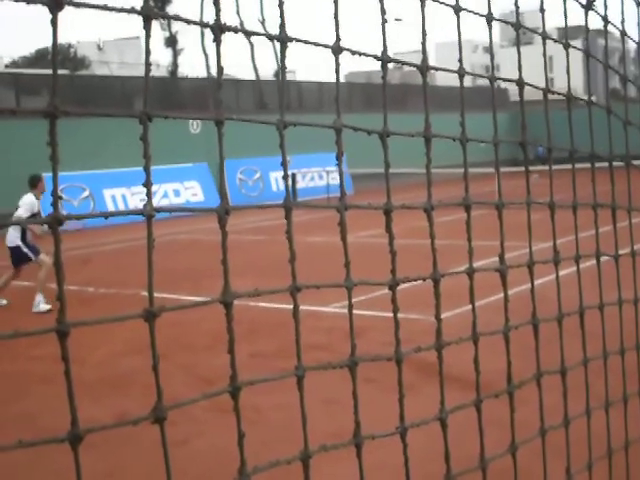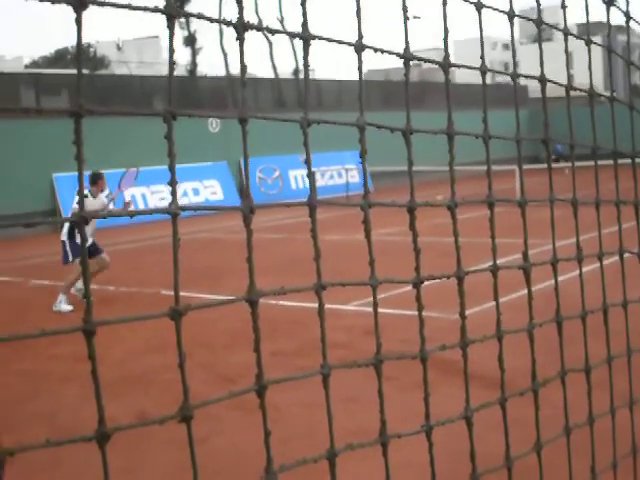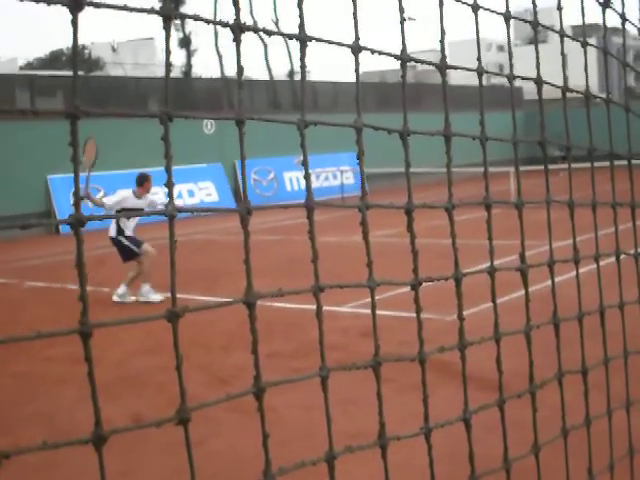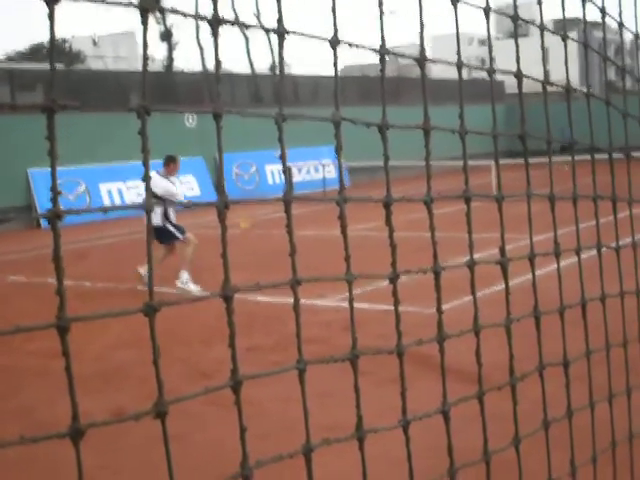
dt=0.3s
person 1, frame 1
left shoulder: (32, 200)
right shoulder: (30, 200)
right elbow: (17, 218)
right wrist: (34, 229)
left hip: (20, 240)
right hip: (18, 241)
left knee: (16, 272)
right knee: (46, 263)
right ankle: (38, 302)
person 1, frame 2
left shoulder: (102, 199)
right shoulder: (83, 196)
left wrist: (125, 207)
right wrist: (92, 212)
left hip: (87, 239)
right hip: (71, 238)
left knee: (105, 262)
right knee: (80, 268)
left ankle: (80, 285)
right ankle: (60, 301)
person 1, frame 3
left shoulder: (146, 198)
right shoulder: (124, 196)
left elbow: (158, 204)
right elbow: (102, 204)
right wrist: (90, 197)
left hip: (127, 235)
right hip: (119, 235)
left knee: (142, 264)
right knee: (150, 253)
left ankle: (121, 293)
right ankle: (146, 291)
person 1, frame 4
left shoulder: (153, 175)
right shoulder: (168, 186)
right elbow: (184, 203)
left hip: (157, 220)
right hip: (163, 221)
left knee: (171, 248)
right knee: (191, 241)
left ankle: (146, 270)
right ankle: (184, 279)
